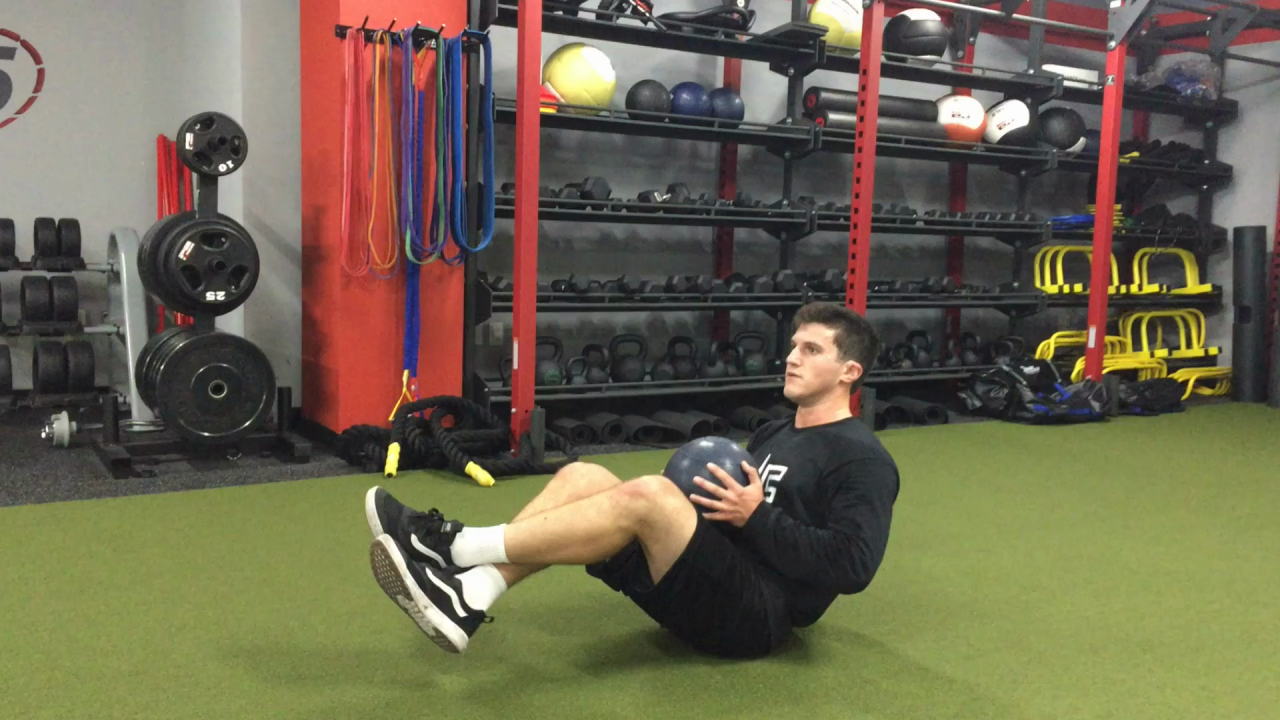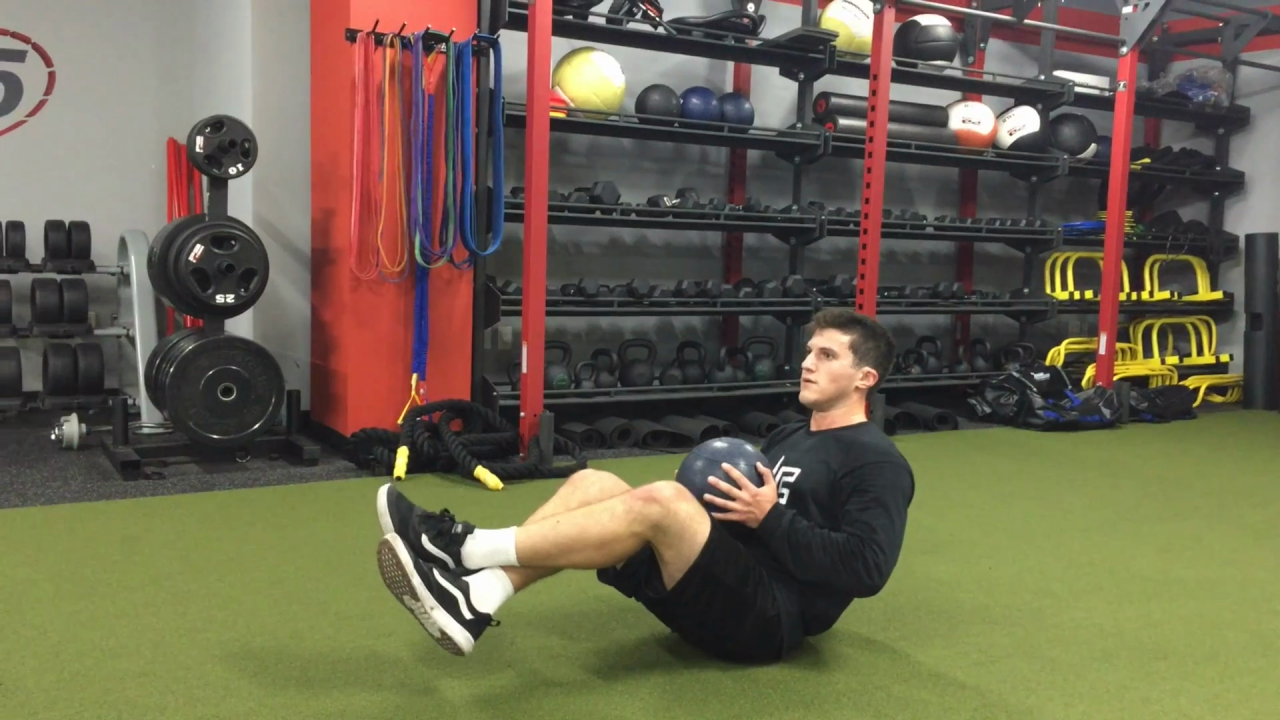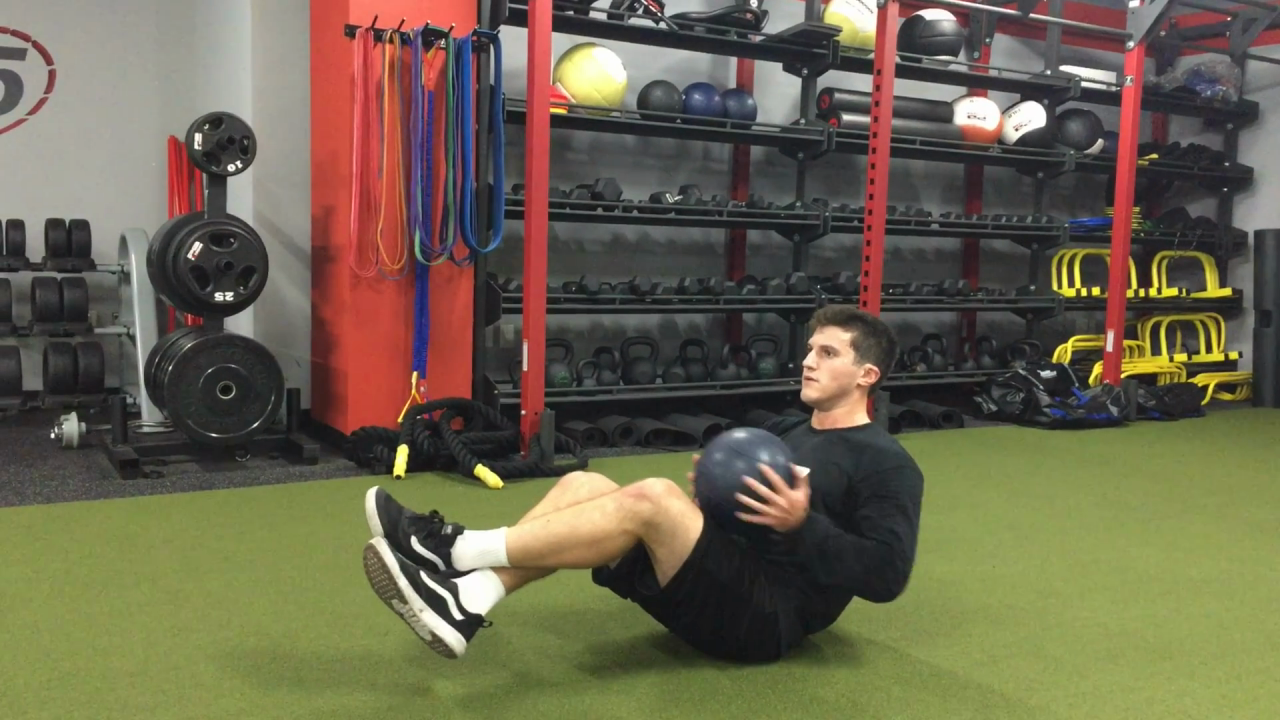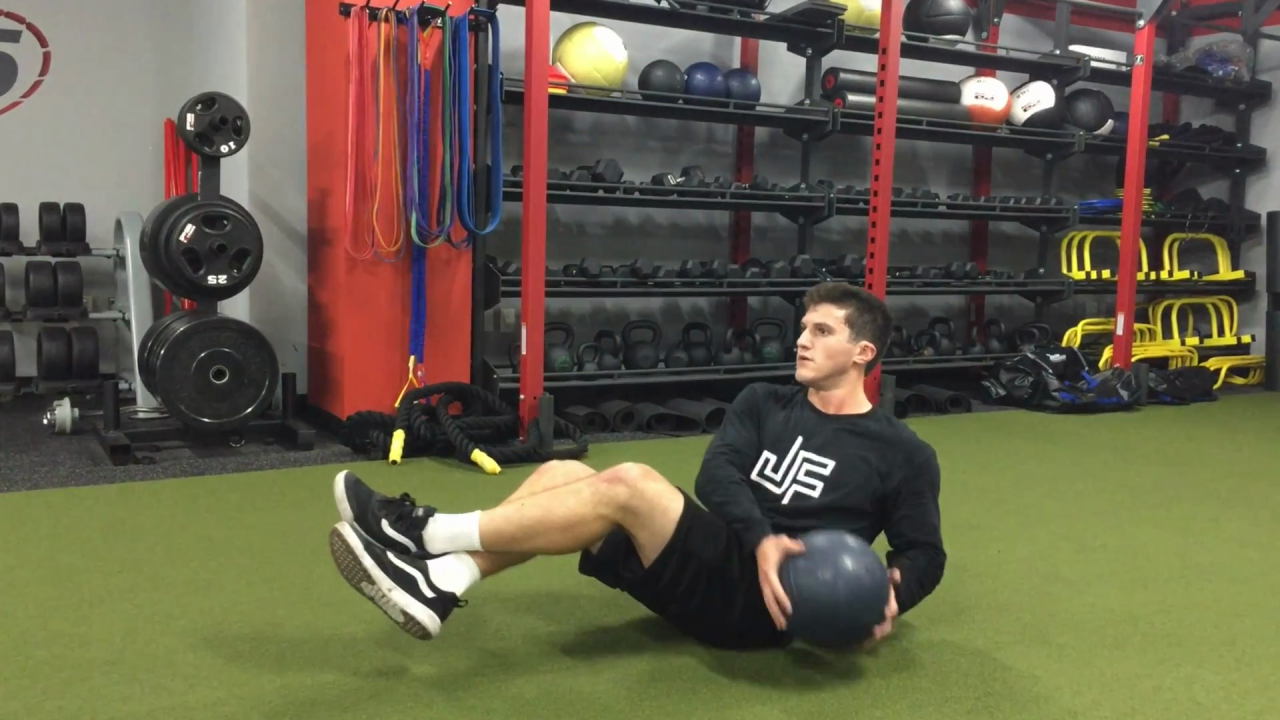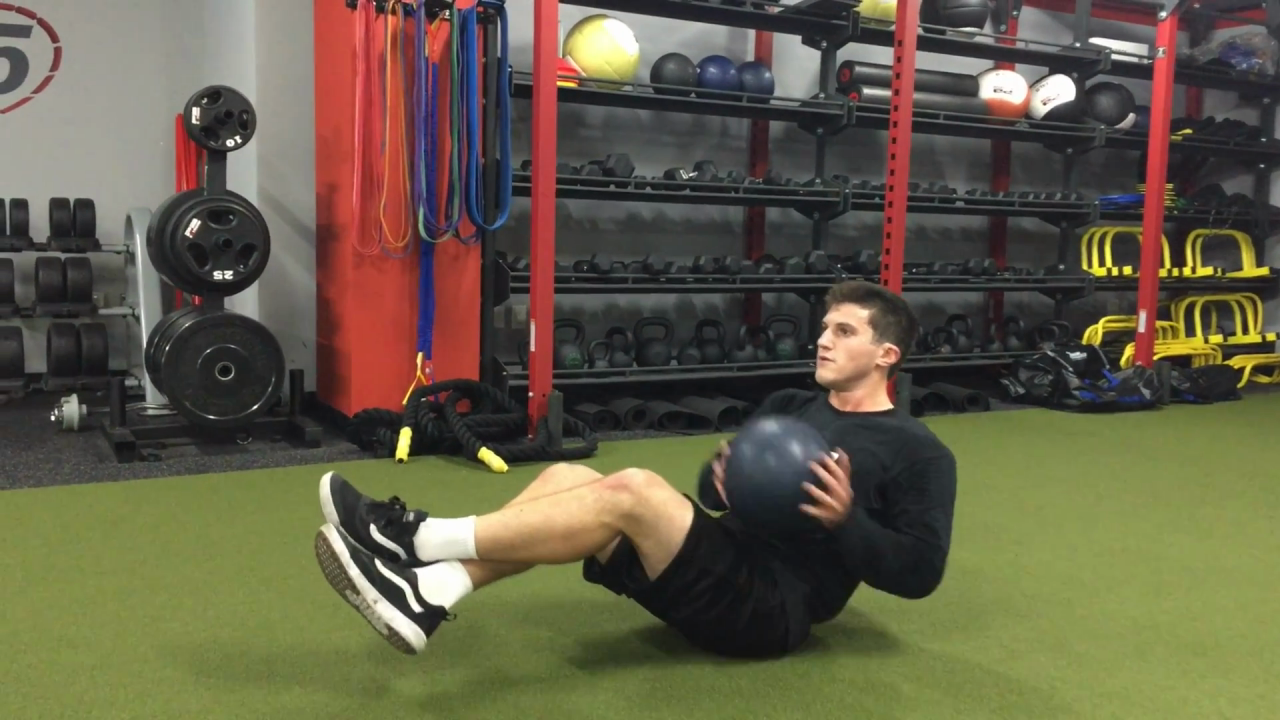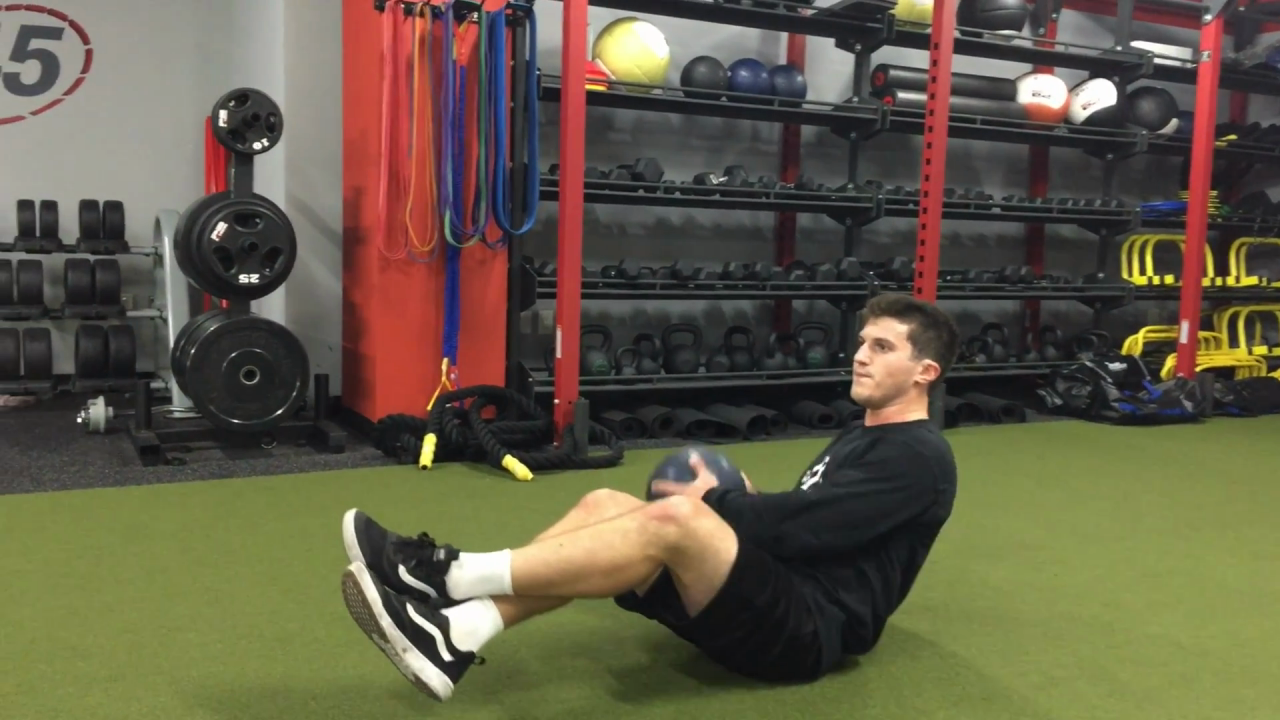
dt=0.5s
person 1, frame 1
left shoulder: (862, 460)
right shoulder: (775, 434)
left elbow: (851, 565)
left wrist: (757, 517)
right wrist: (703, 502)
left hip: (754, 612)
right hip: (709, 583)
left knee: (648, 494)
right knee: (581, 477)
left ankle: (462, 547)
right ankle: (466, 597)
person 1, frame 2
left shoulder: (876, 463)
right shoulder: (788, 438)
left elbow: (865, 568)
left wrist: (771, 519)
right wrist: (721, 505)
left hip: (767, 616)
right hip: (717, 590)
left knee: (661, 500)
right knee: (592, 484)
left ankle: (470, 548)
right ankle: (472, 600)
person 1, frame 3
left shoulder: (885, 465)
right shoulder: (782, 432)
left elbow: (886, 574)
left wrist: (802, 521)
left hip: (766, 615)
right hip: (719, 580)
left knee: (655, 496)
right knee: (584, 484)
left ankle: (462, 549)
right ankle: (463, 603)
person 1, frame 4
left shoulder: (902, 455)
right shoulder: (764, 403)
left elbow: (925, 555)
right elbow: (717, 473)
left wrist: (890, 597)
right wrist: (762, 539)
left hip: (752, 598)
right hip: (705, 564)
left knee: (630, 482)
right knee: (563, 472)
left ankle: (434, 533)
right ankle: (438, 585)
person 1, frame 5
left shoulder: (917, 453)
right shoulder: (792, 408)
left elbow: (918, 570)
right elbow: (716, 487)
left wrist: (845, 518)
right wrist: (726, 474)
left hip: (770, 605)
right hip: (727, 567)
left knee: (635, 489)
right knee: (569, 477)
left ankle: (426, 539)
right ankle: (426, 595)
person 1, frame 6
left shoulder: (918, 456)
right shoulder: (860, 435)
left elbow: (808, 527)
left wrist: (718, 502)
right wrist: (743, 506)
left hip: (805, 630)
right hip: (764, 597)
left knee: (678, 516)
right knee: (606, 505)
left ankle: (459, 575)
right ankle: (455, 634)
